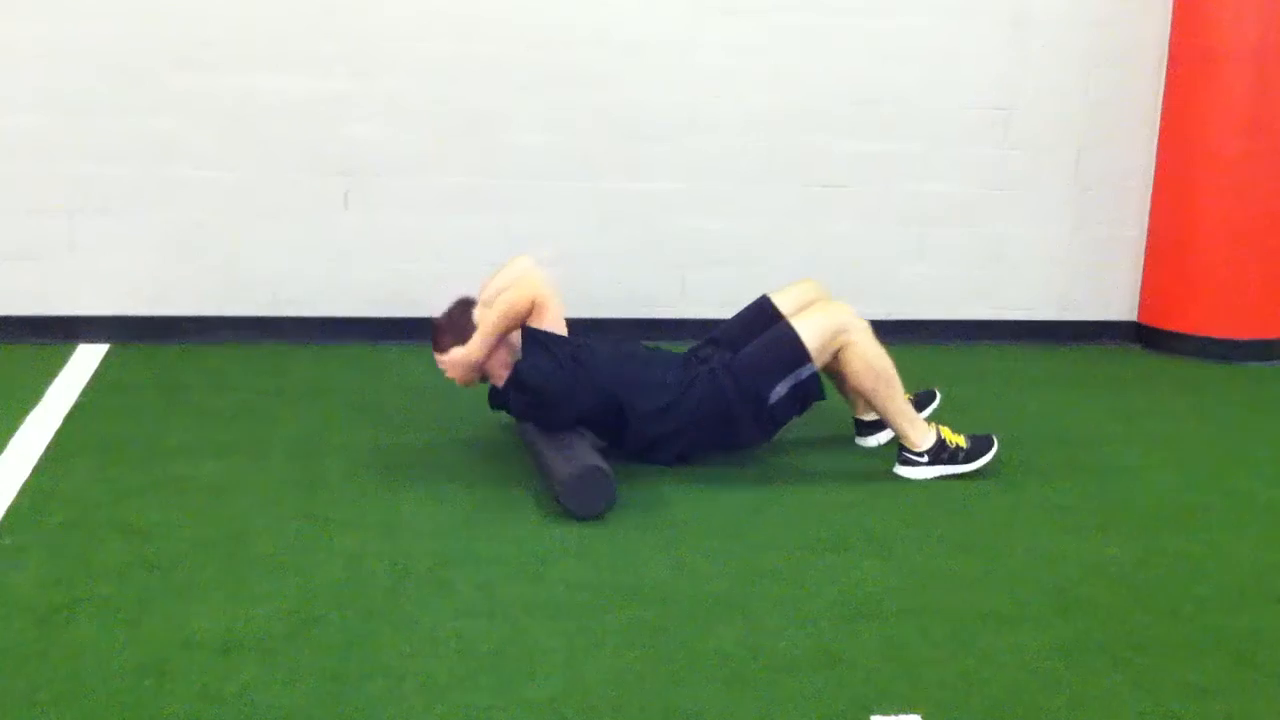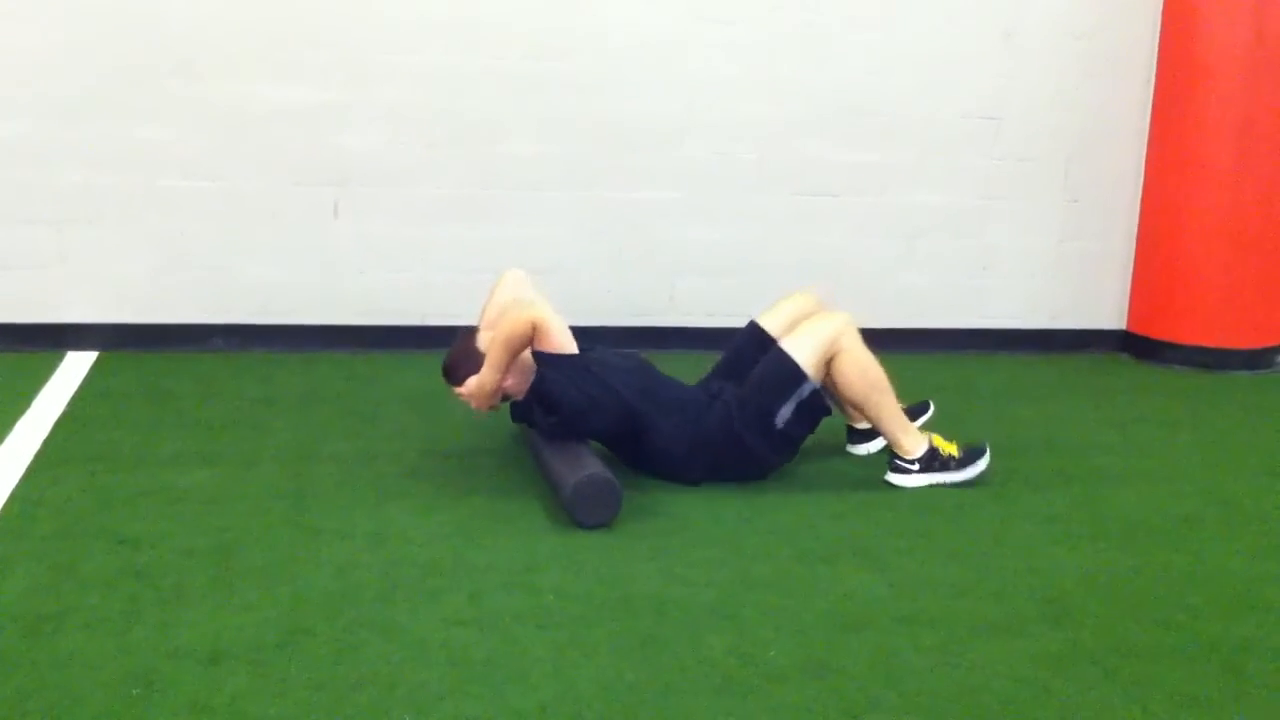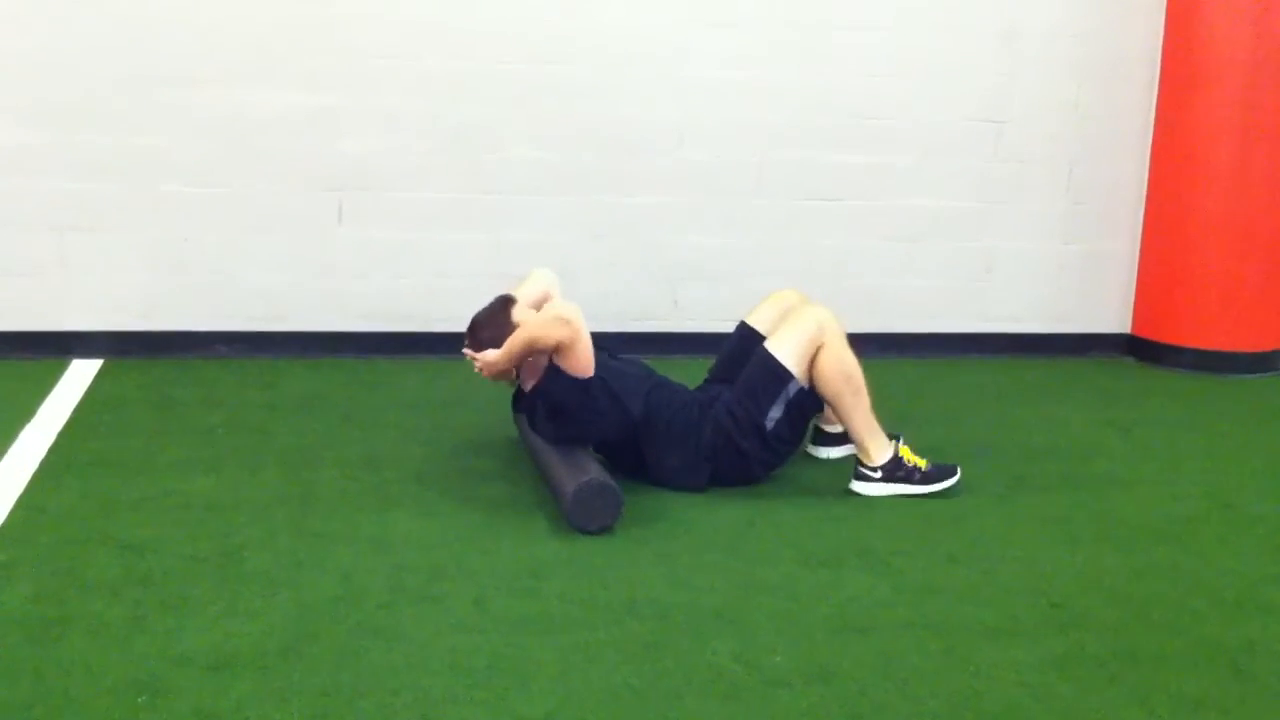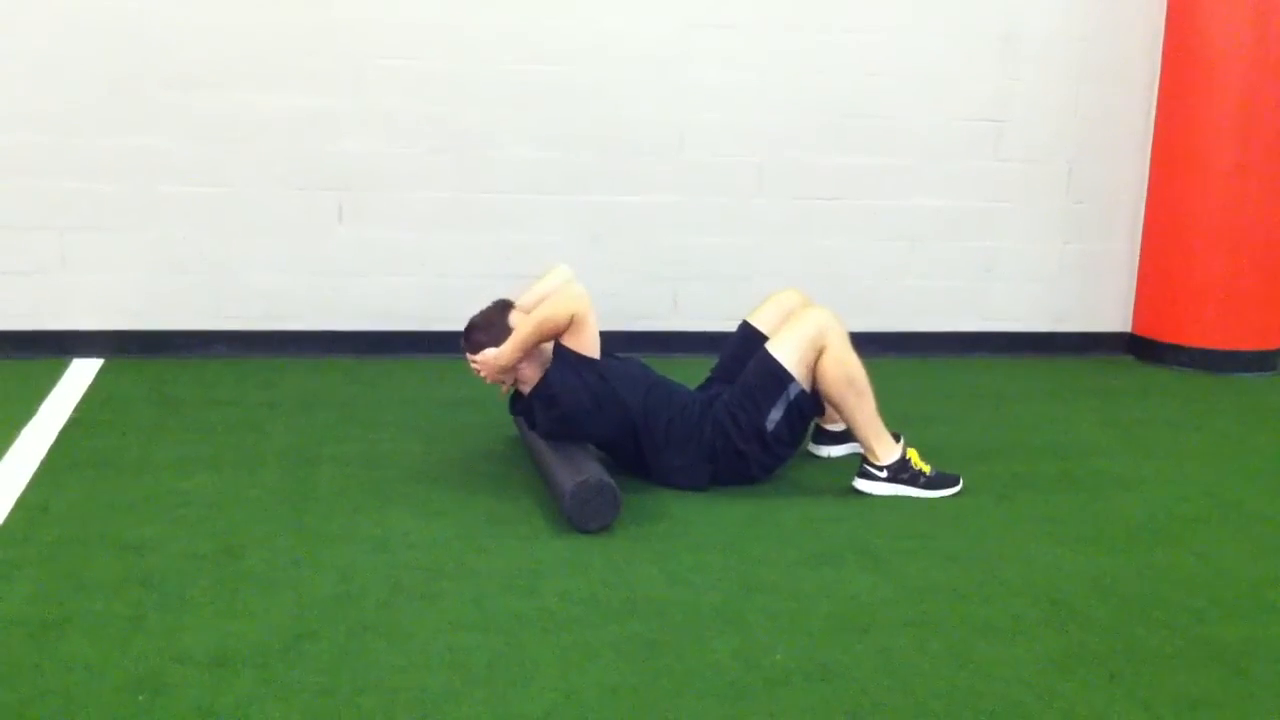
dt=0.7s
person 1, frame 1
left shoulder: (522, 376)
right shoulder: (537, 385)
left elbow: (521, 268)
right elbow: (535, 284)
left wrist: (474, 313)
right wrist: (473, 350)
left hip: (698, 373)
right hip: (716, 405)
left knee: (811, 294)
right knee: (843, 319)
left ankle: (872, 416)
right ankle: (920, 445)
person 1, frame 2
left shoulder: (540, 394)
right shoulder: (557, 397)
left elbow: (515, 282)
right elbow: (531, 312)
left wrist: (478, 342)
right wrist: (485, 378)
left hip: (709, 402)
right hip: (728, 437)
left knee: (806, 305)
right knee: (834, 328)
left ankle: (864, 425)
right ankle: (912, 454)
person 1, frame 3
left shoulder: (541, 390)
right shoulder: (562, 401)
left elbow: (544, 281)
right elbow: (564, 318)
left wrist: (496, 329)
right wrist: (505, 358)
left hip: (707, 409)
right hip: (725, 444)
left knee: (790, 303)
right knee: (817, 322)
left ankle: (832, 429)
right ankle: (879, 462)
person 1, frame 4
left shoulder: (541, 390)
right shoulder: (562, 397)
left elbow: (561, 277)
right elbow: (574, 300)
left wrist: (506, 316)
right wrist: (506, 356)
left hip: (708, 408)
right hip: (727, 444)
left knee: (792, 303)
right knee: (820, 326)
left ankle: (834, 428)
right ankle: (886, 463)
